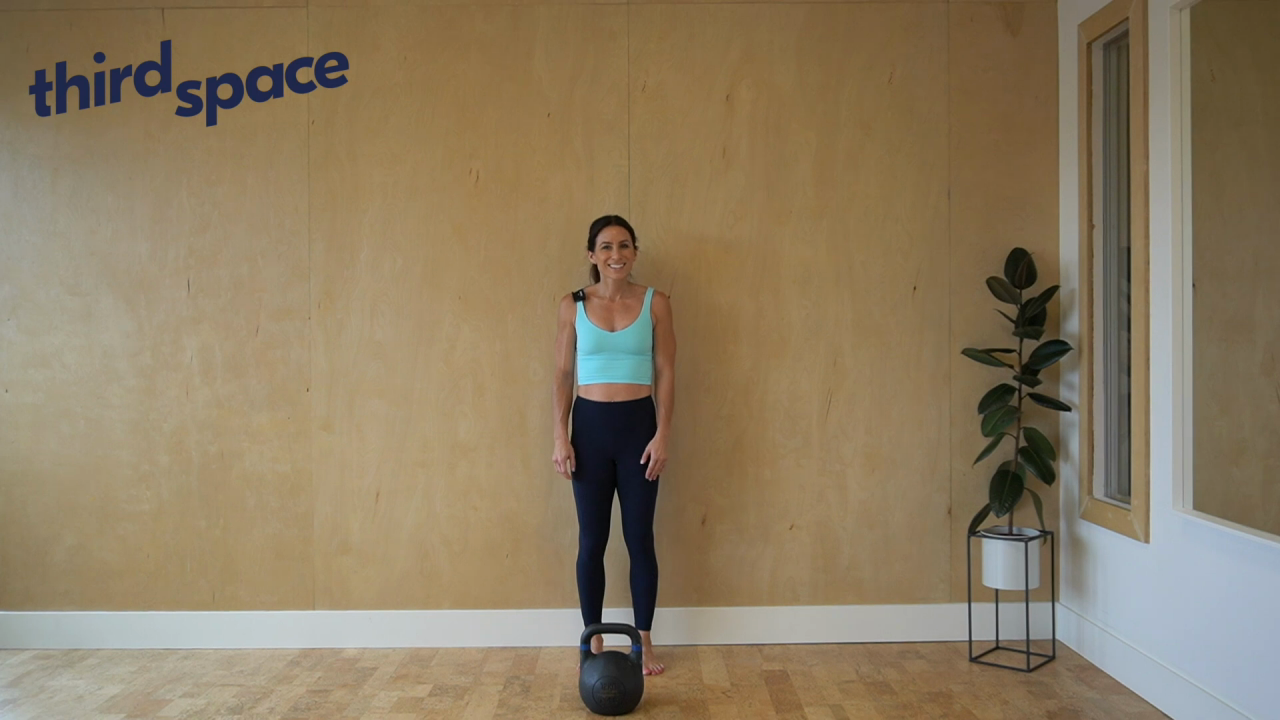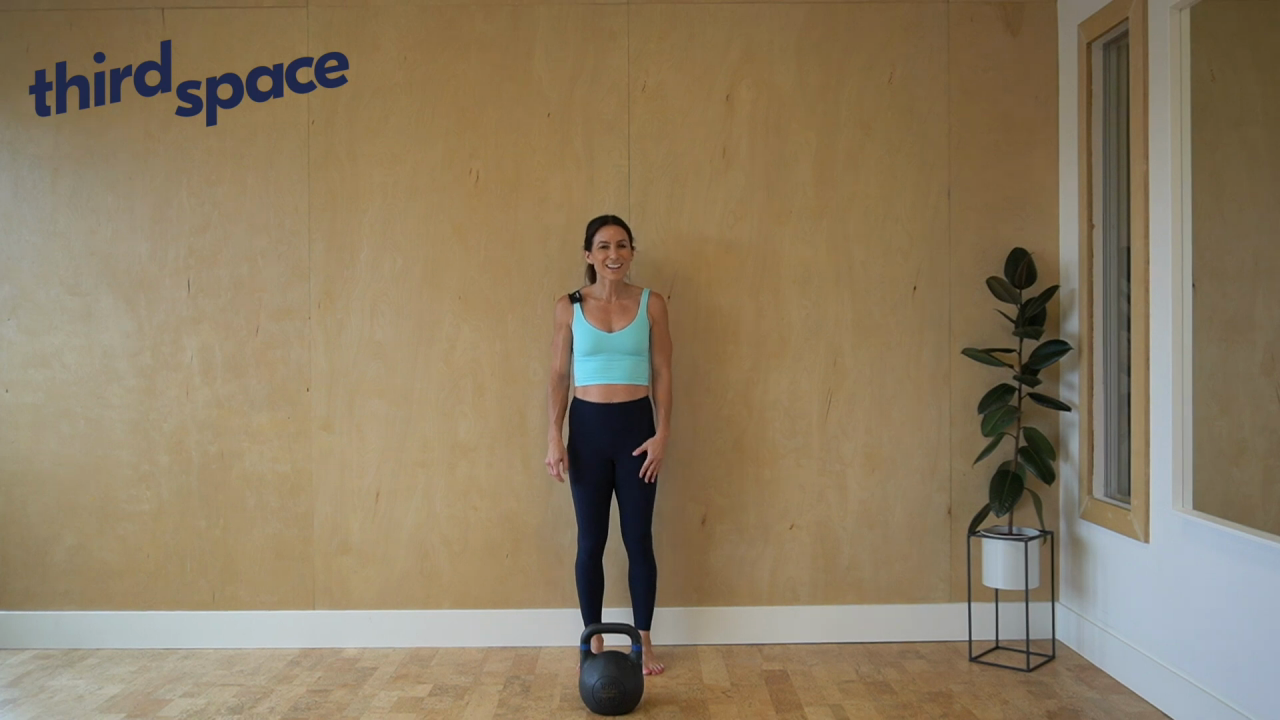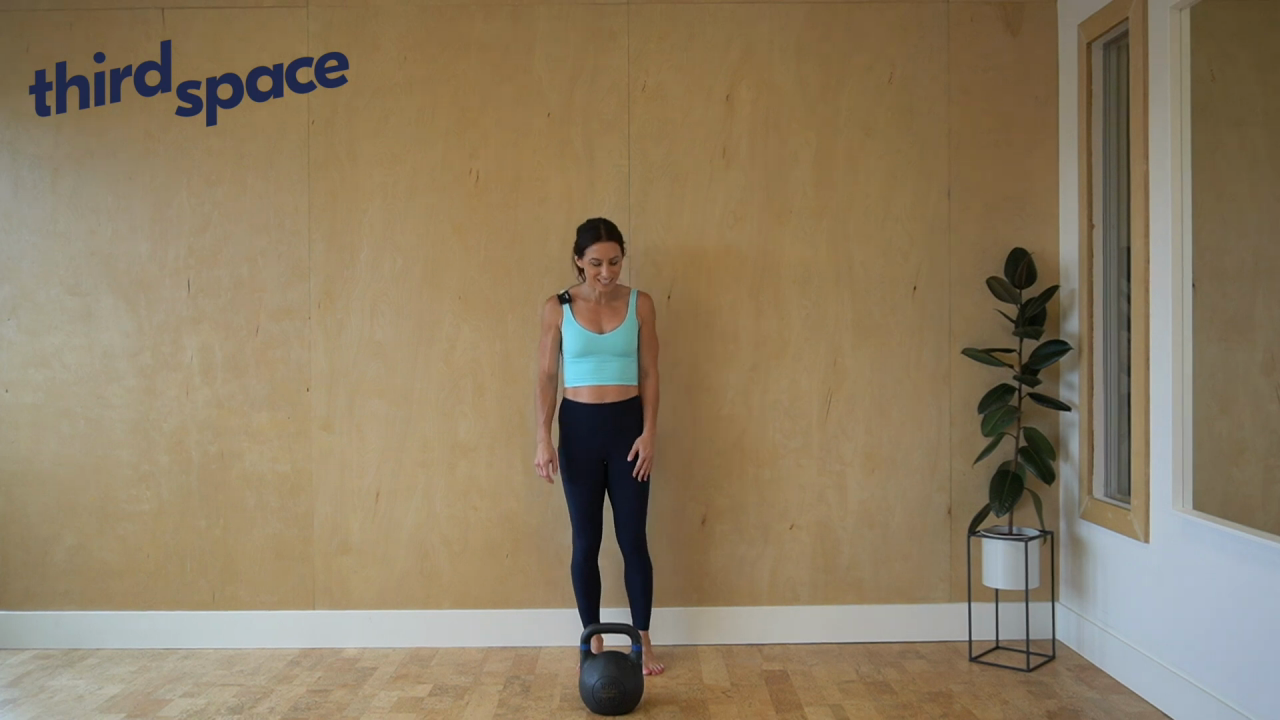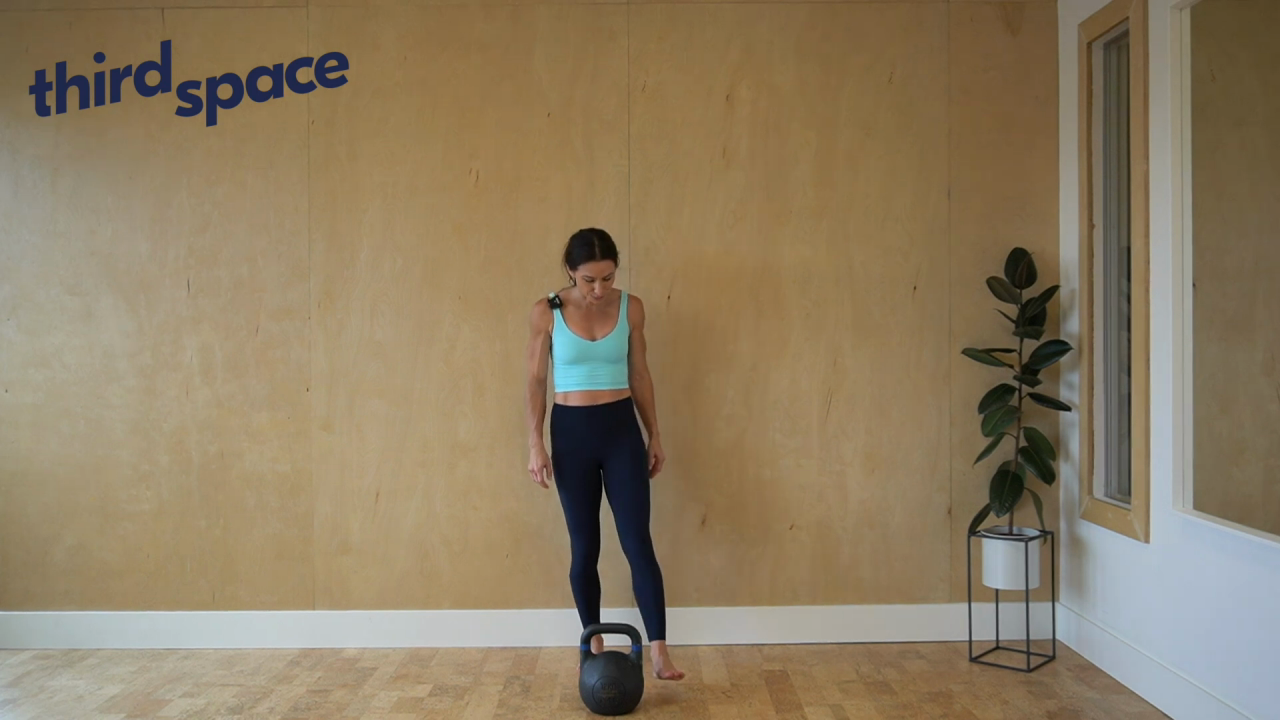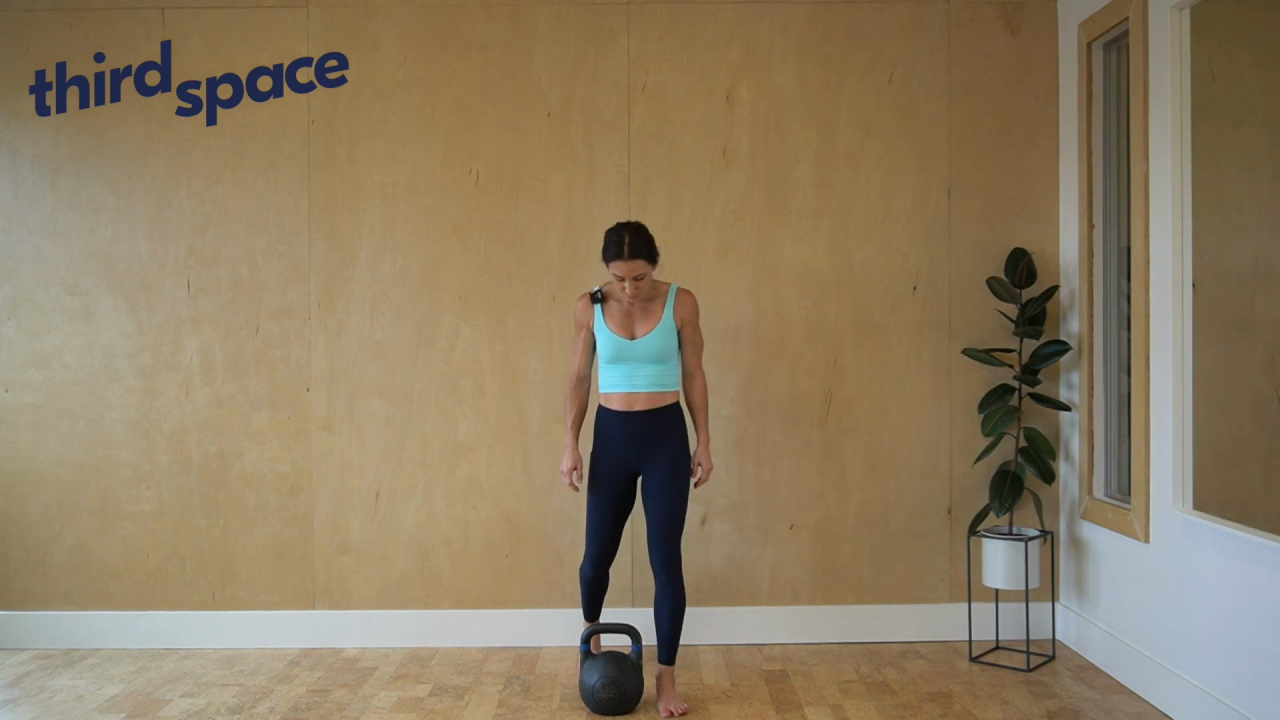
dt=0.7s
person 1, frame 1
left shoulder: (655, 302)
right shoulder: (573, 305)
left elbow: (664, 373)
right elbow: (563, 374)
left wrist: (662, 435)
right wrist: (560, 435)
left hip: (638, 426)
right hip: (589, 426)
left knee: (640, 538)
right knee: (592, 540)
left ankle: (644, 642)
right ankle: (594, 642)
person 1, frame 2
left shoulder: (652, 304)
right shoulder: (569, 306)
left elbow: (662, 373)
right elbow: (559, 375)
left wrist: (661, 434)
right wrist: (554, 437)
left hip: (636, 426)
right hip: (588, 427)
left knee: (638, 539)
right knee: (590, 541)
left ankle: (643, 641)
right ankle: (594, 641)
person 1, frame 3
left shoulder: (640, 303)
right shoulder: (557, 307)
left elbow: (649, 372)
right elbow: (547, 376)
left wrist: (648, 432)
right wrist: (543, 437)
left hip: (627, 426)
right hip: (579, 427)
left knee: (633, 540)
right knee: (586, 541)
left ankle: (643, 641)
right ankle: (593, 641)
person 1, frame 4
left shoulder: (630, 308)
right shoulder: (547, 311)
left elbow: (639, 374)
right elbow: (536, 381)
left wrist: (654, 435)
right wrist: (535, 444)
left hip: (621, 429)
right hip: (571, 431)
left knee: (638, 543)
right knee: (584, 546)
left ankle: (659, 651)
right ankle: (595, 644)
person 1, frame 5
left shoulder: (681, 303)
right shoulder: (589, 306)
left elbow: (694, 376)
right elbow: (580, 378)
left wrist: (703, 442)
right wrist: (570, 444)
left hip: (666, 437)
right hip: (611, 436)
left knee: (666, 559)
right knee: (597, 554)
left ankle: (666, 677)
right ankle: (592, 636)
